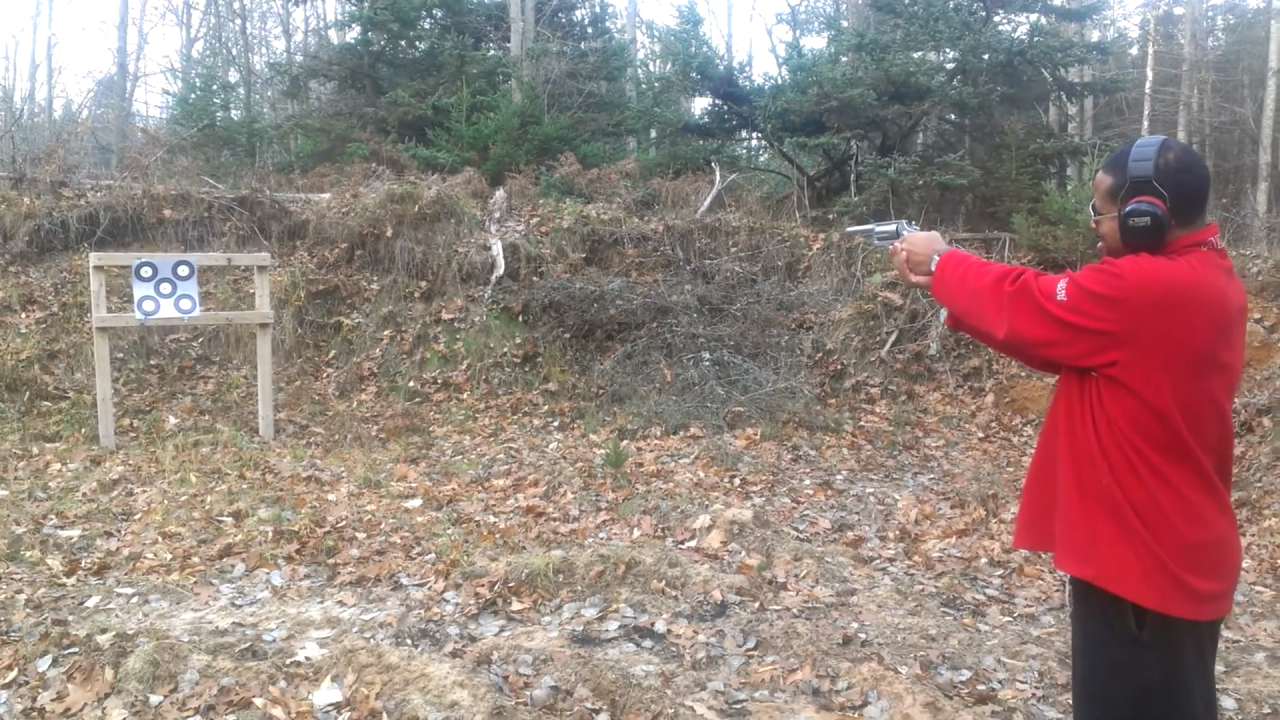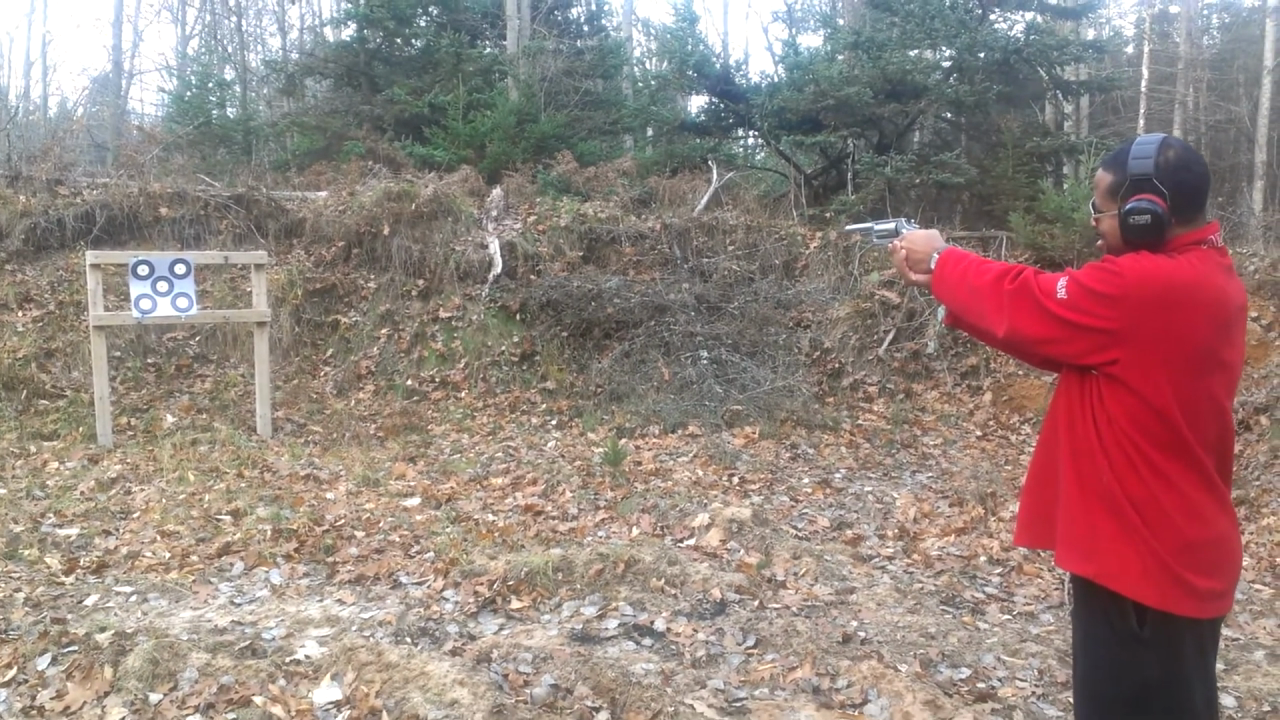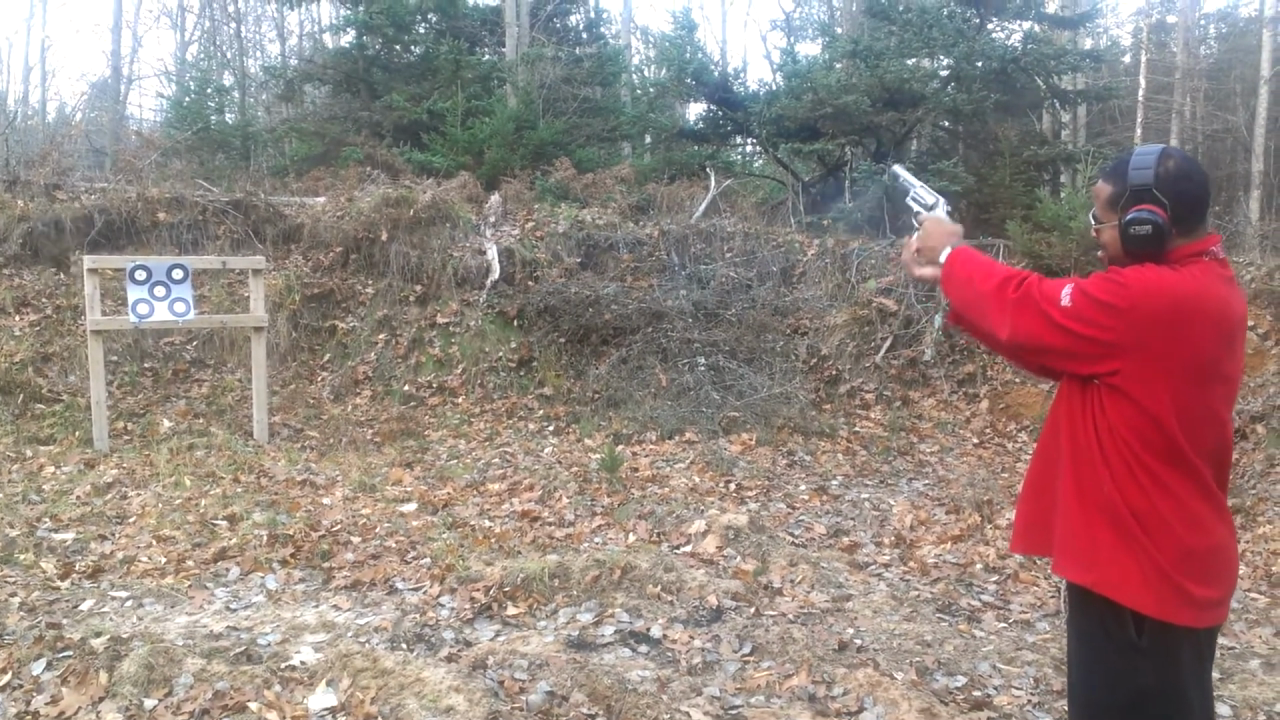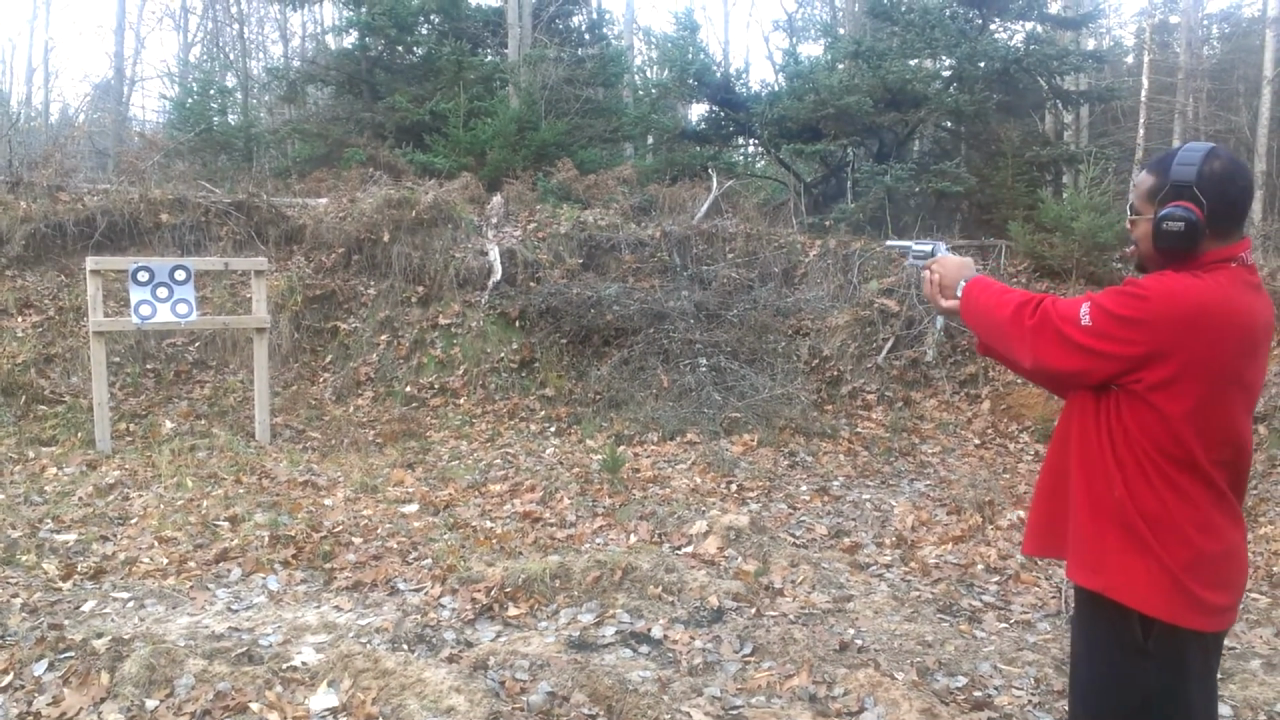
dt=0.4s
person 1, frame 1
left shoulder: (1144, 289)
right shoulder: (1204, 276)
left elbow: (1027, 308)
right elbow: (1061, 325)
left wrist: (940, 261)
right wrist: (947, 284)
left hip: (1147, 561)
right hip: (1176, 553)
person 1, frame 2
left shoulder: (1144, 287)
right shoulder: (1205, 275)
left elbow: (1028, 305)
right elbow: (1060, 323)
left wrist: (939, 260)
right wrist: (947, 281)
left hip: (1149, 560)
right hip: (1175, 550)
person 1, frame 3
left shoulder: (1150, 299)
right shoulder: (1204, 287)
left elbow: (1028, 310)
right elbow: (1059, 328)
left wrist: (949, 253)
right wrist: (954, 279)
left hip: (1145, 569)
right hip: (1170, 558)
person 1, frame 4
left shoulder: (1171, 306)
right shoulder: (1233, 294)
left elbow: (1051, 334)
right elbow: (1087, 353)
left wrist: (969, 286)
right wrist: (977, 307)
left hip: (1154, 572)
right hip: (1183, 564)
